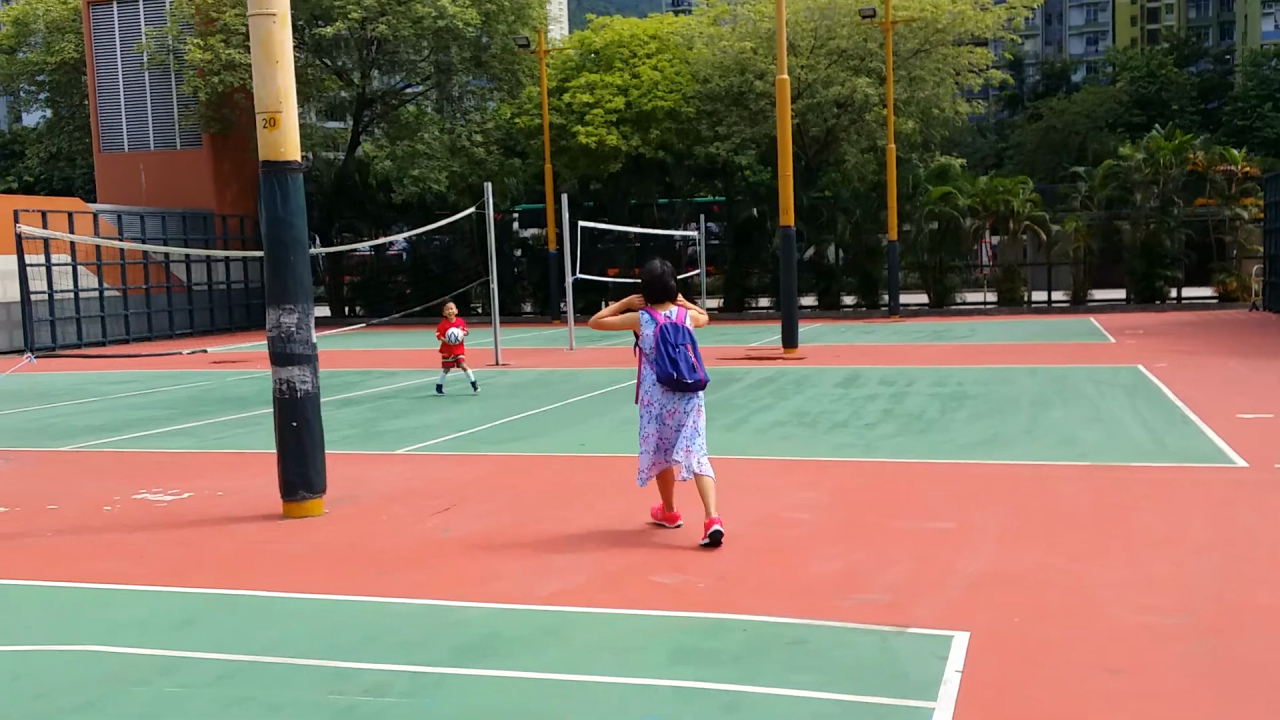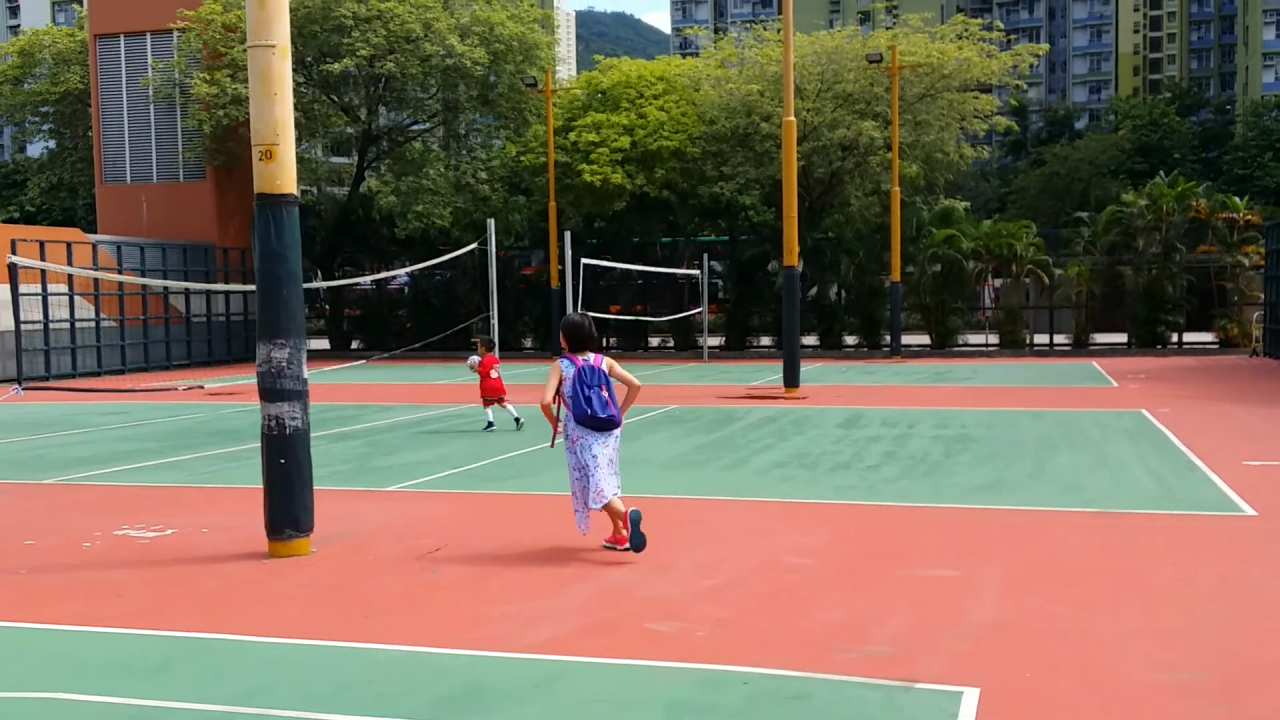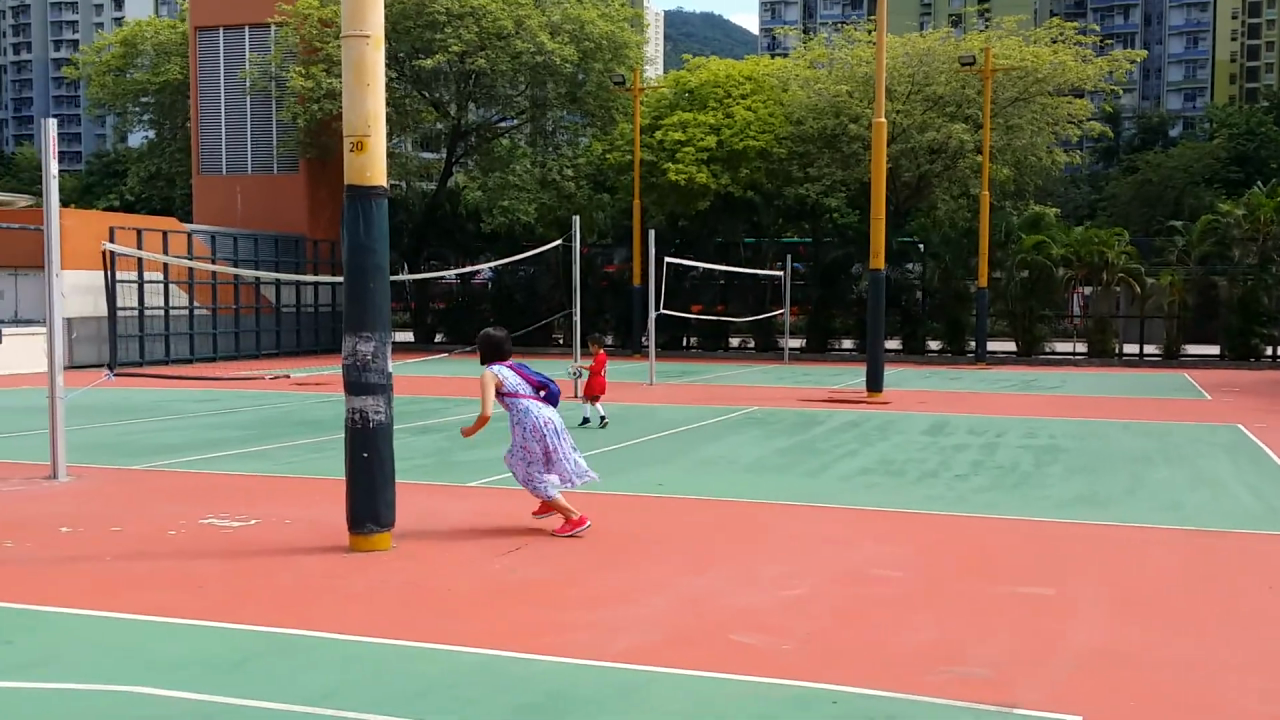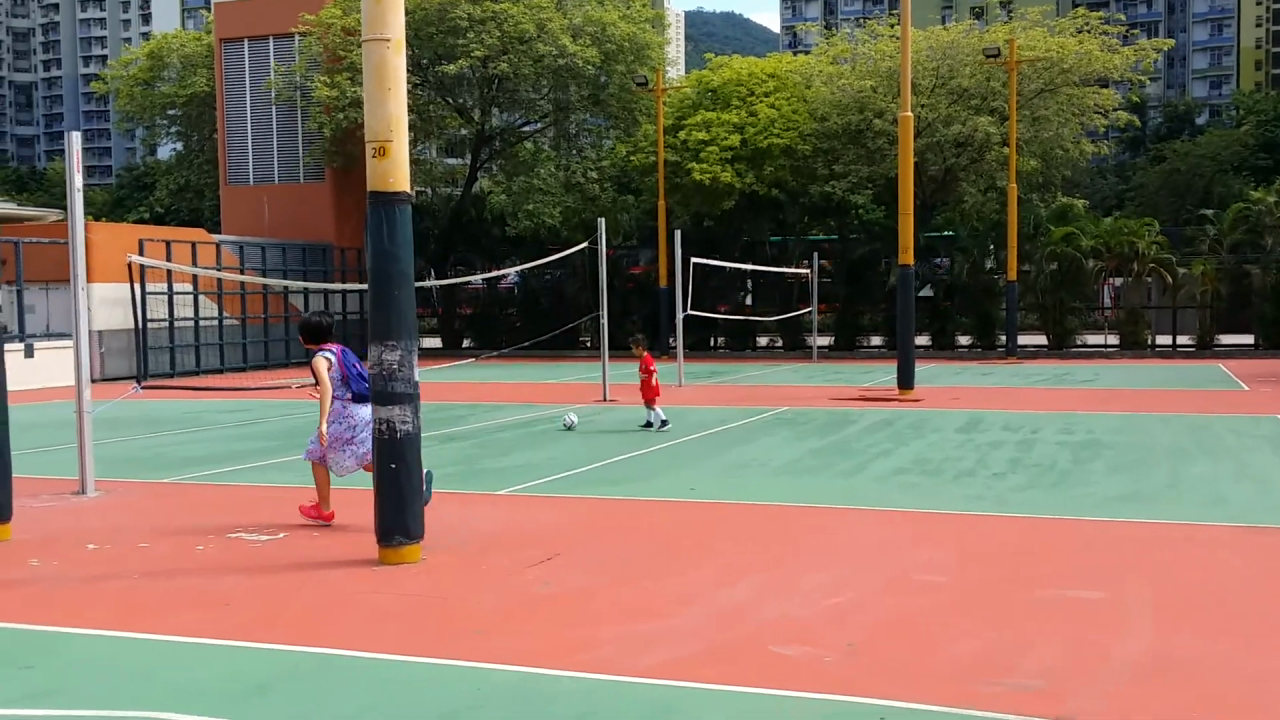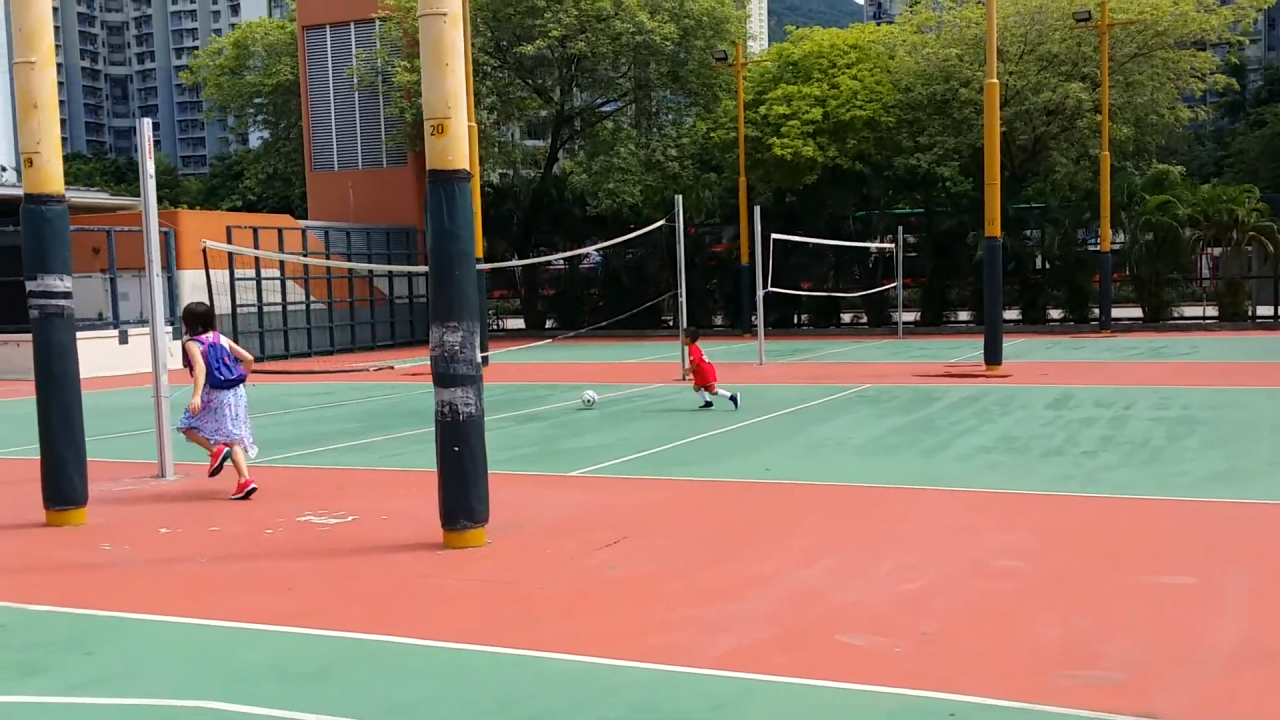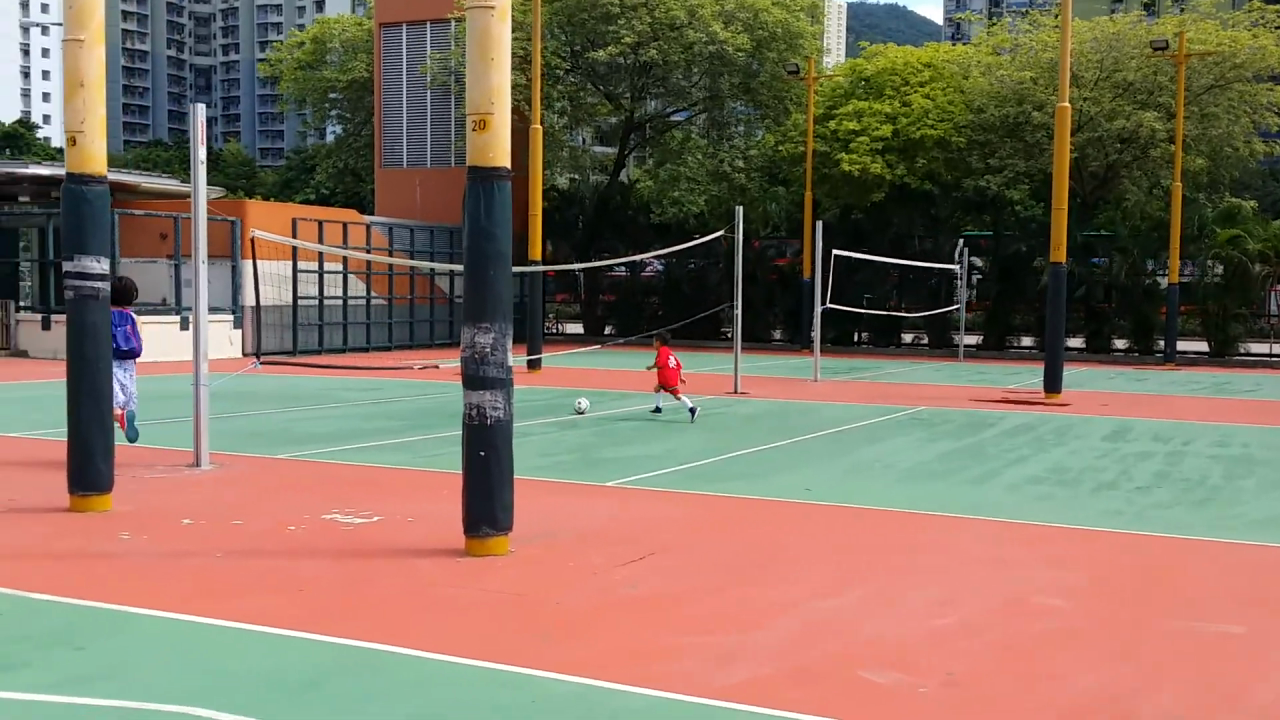
dt=0.5s
person 1, frame 1
left shoulder: (638, 319)
right shoulder: (685, 316)
left elbow: (595, 322)
right elbow: (705, 317)
left wrist: (626, 303)
right wrist: (684, 304)
left hip: (656, 397)
right hip: (689, 394)
left knee: (659, 454)
right knee: (695, 455)
left ankle: (668, 511)
right ankle: (712, 519)
person 1, frame 2
left shoulder: (560, 365)
right shoulder: (604, 362)
left elbow: (546, 401)
right elbow: (635, 385)
left wrist: (554, 424)
right wrist: (620, 413)
left hip: (580, 434)
right hip: (608, 429)
left knee: (598, 487)
right knee: (607, 481)
left ankle: (628, 515)
right ankle: (620, 535)
person 1, frame 3
left shoulder: (490, 373)
right shoulder: (511, 367)
left elbow: (487, 414)
left wrist: (471, 430)
left hip: (533, 422)
right hip: (547, 416)
left knee: (531, 475)
right knee: (516, 461)
left ankle: (575, 518)
right ankle: (550, 502)
person 1, frame 4
left shoulder: (319, 359)
right shoulder: (338, 350)
left elbow: (327, 389)
left wrist: (322, 423)
left hip: (346, 414)
right hip: (366, 410)
left knee: (318, 455)
right knee: (369, 461)
left ankle: (324, 510)
person 1, frame 5
left shoulder: (191, 344)
right shoulder: (221, 338)
left elbow: (200, 367)
right elbow: (248, 359)
left wrist: (196, 396)
right wrist: (241, 375)
left hip: (213, 396)
right hip: (235, 393)
left knee: (187, 426)
right knee: (232, 439)
left ankle: (216, 451)
right ankle: (245, 481)
person 1, frame 6
right shoulder: (133, 318)
right elbow: (138, 346)
right hip: (126, 365)
left knee: (113, 410)
right knee: (119, 401)
left ankle: (123, 418)
